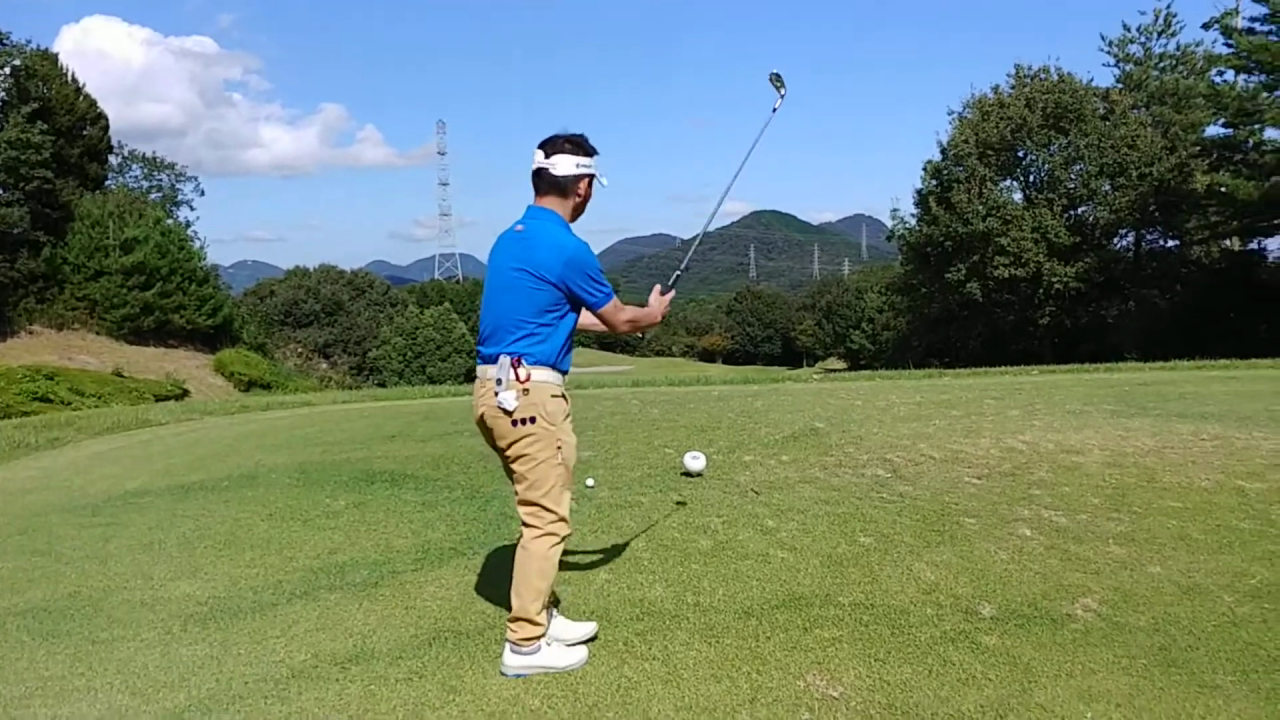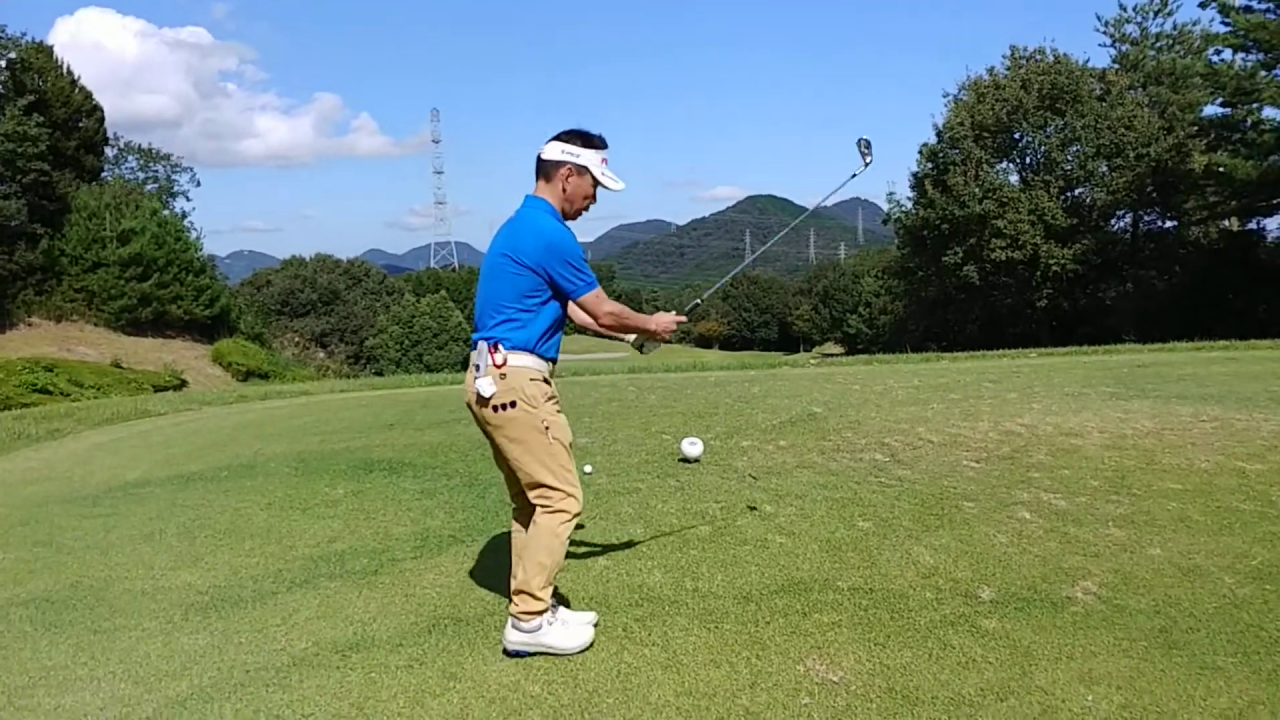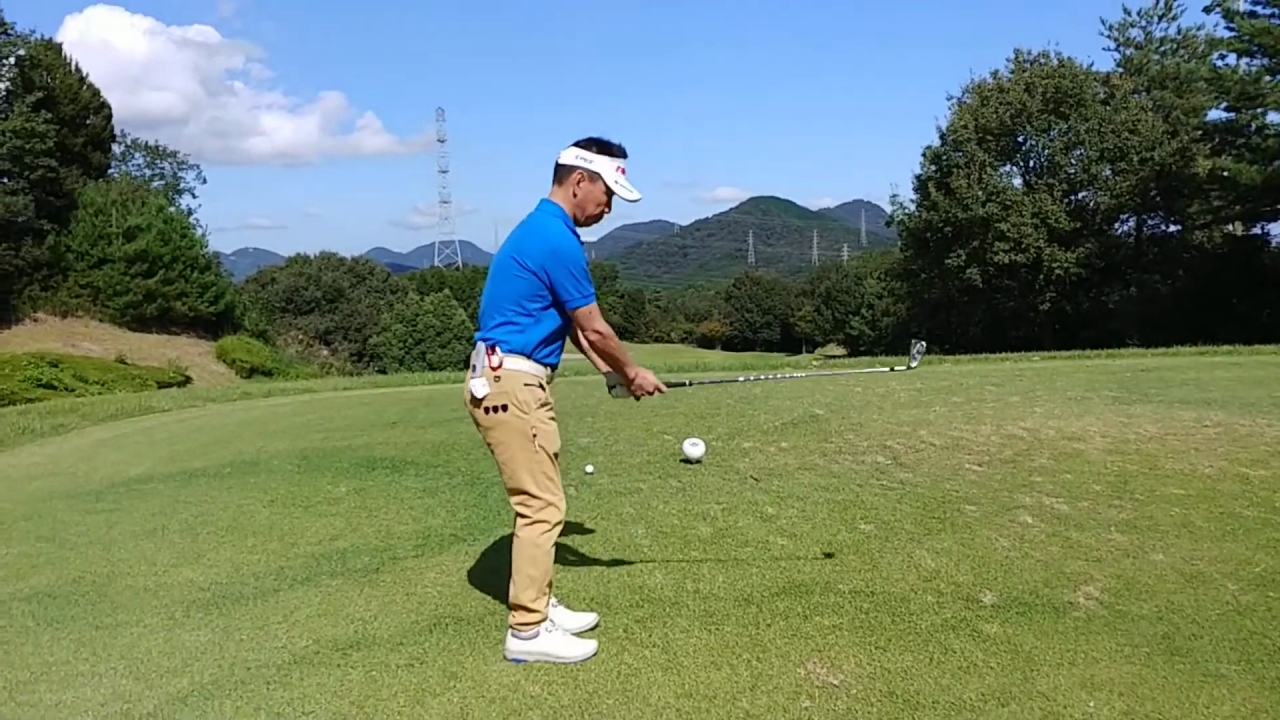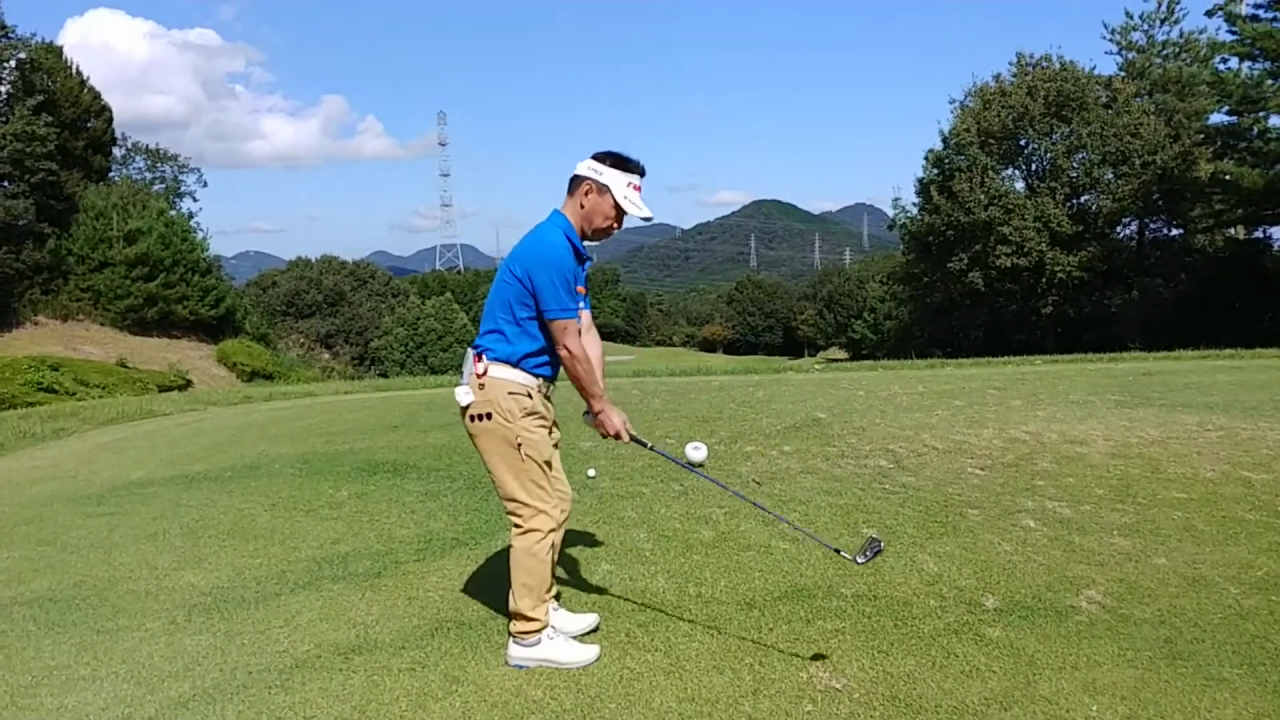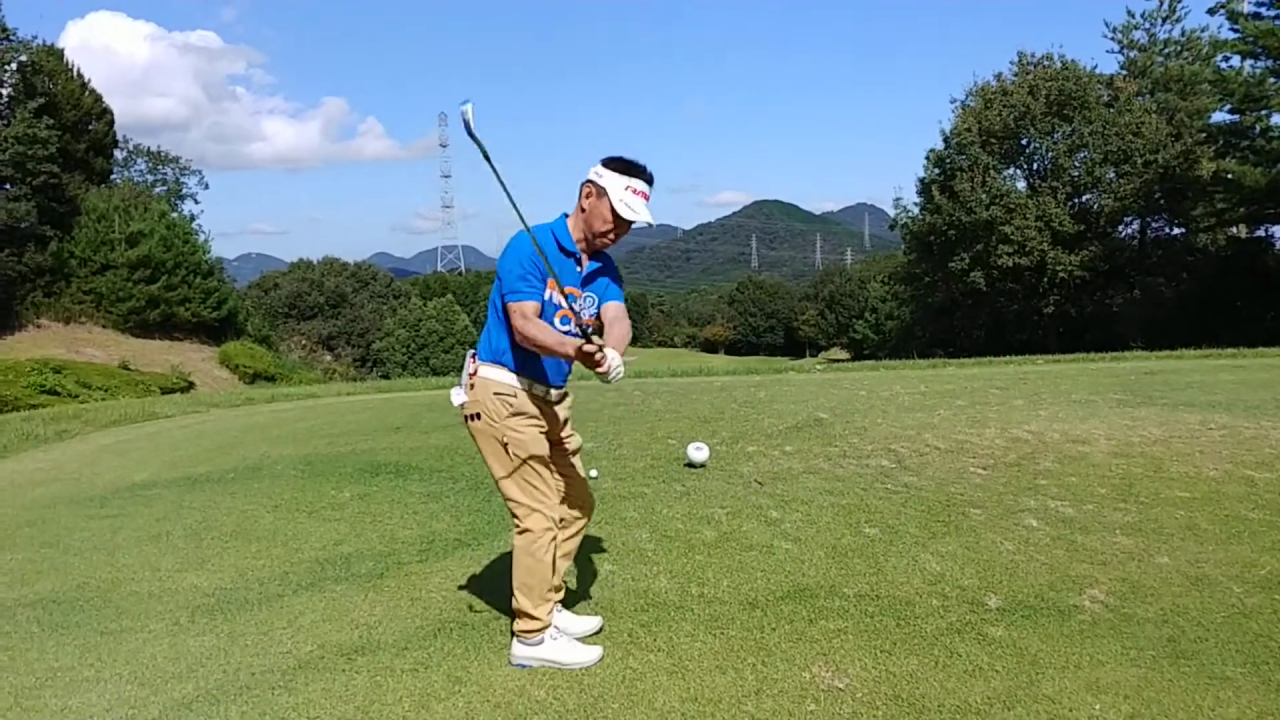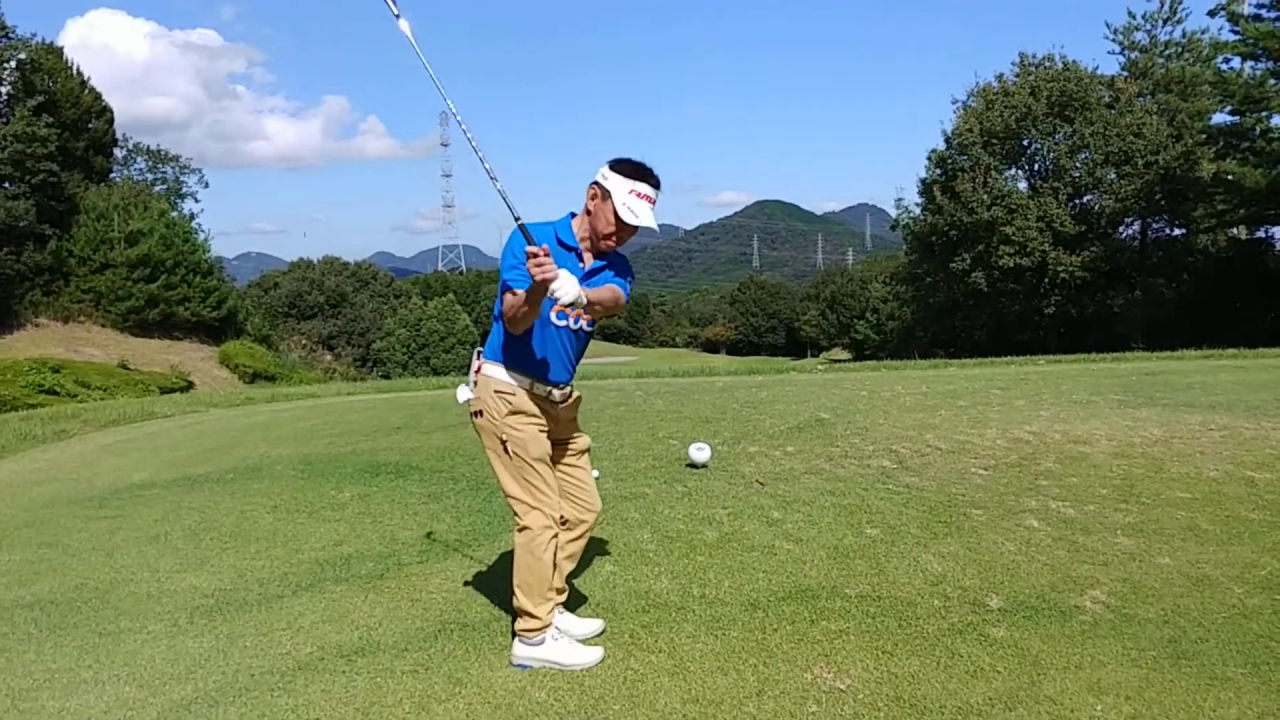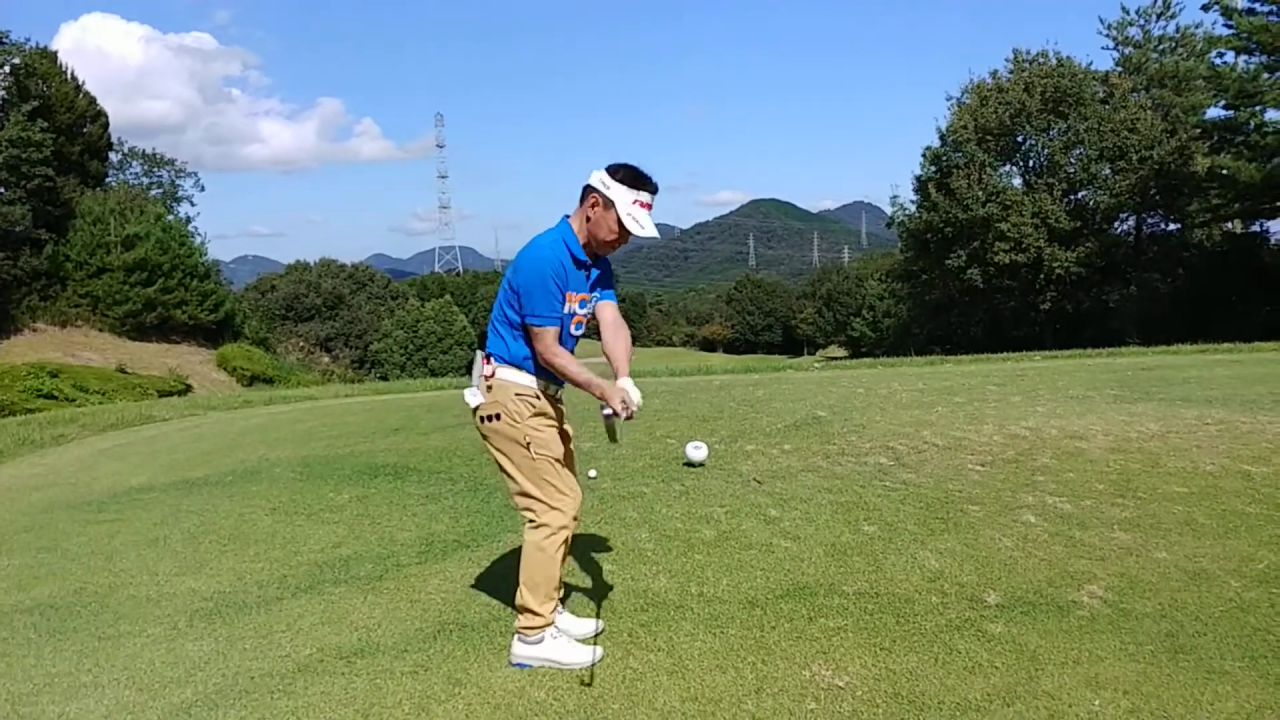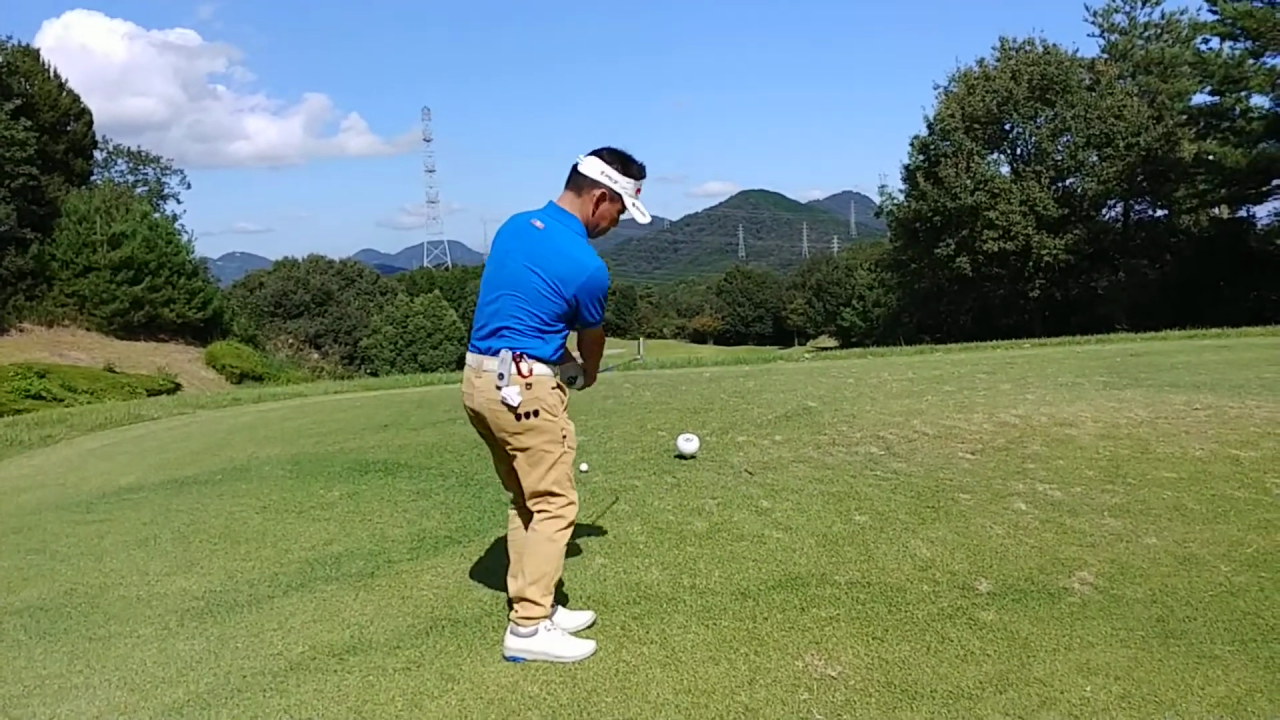
dt=0.3s
person 1, frame 1
left shoulder: (508, 240)
right shoulder: (566, 250)
right elbow: (620, 320)
left wrist: (630, 317)
right wrist: (652, 313)
left hip: (494, 390)
right hip: (531, 393)
left knee: (537, 512)
right knee: (546, 519)
left ankle: (537, 617)
right ankle: (525, 644)
person 1, frame 2
left shoulder: (522, 226)
right shoulder: (549, 235)
left elbow: (565, 308)
right elbow: (603, 312)
left wrist: (631, 332)
right wrist: (652, 325)
left hip: (497, 377)
right hip: (516, 380)
left knee: (532, 501)
right knee: (558, 497)
left ankle: (537, 606)
right ankle: (527, 619)
person 1, frame 3
left shoulder: (539, 229)
right shoulder: (557, 240)
left elbow: (572, 324)
right elbow: (594, 328)
left wrist: (608, 370)
right wrist: (632, 373)
left hip: (504, 381)
right hip: (513, 384)
left knee: (532, 503)
right knee: (541, 506)
left ankle: (538, 606)
right ankle: (528, 631)
person 1, frame 4
left shoulder: (576, 255)
right shoulder: (549, 248)
left elbow: (585, 334)
right elbow: (567, 344)
left wrist: (601, 403)
right wrist: (603, 409)
left hip: (528, 394)
right hip: (505, 393)
left knee: (552, 503)
right knee: (537, 514)
left ankle: (542, 608)
right ankle: (529, 637)
person 1, frame 5
left shoulder: (605, 269)
right shoulder: (529, 245)
left elbow: (617, 321)
right elbow: (524, 327)
left wrist: (612, 353)
right wrist: (576, 351)
left hip: (549, 398)
right hip: (504, 394)
left knee: (575, 505)
right knee: (538, 515)
left ankle: (547, 608)
right ankle: (532, 636)
person 1, frame 6
left shoulder: (616, 267)
right shoulder: (531, 240)
left elbow: (609, 302)
right elbow: (513, 318)
left wrist: (572, 292)
right wrist: (540, 291)
left hip: (559, 398)
right hip: (508, 392)
left knee: (581, 508)
right knee: (539, 515)
left ankle: (549, 610)
right ankle: (533, 637)
person 1, frame 7
left shoulder: (599, 266)
right shoulder: (543, 256)
left elbow: (613, 325)
right elbow: (548, 351)
left wrist: (624, 382)
right wrist: (603, 389)
left hip: (543, 395)
right hip: (512, 393)
left knee: (562, 505)
right knee: (550, 512)
left ankle: (545, 611)
right ankle: (533, 635)
person 1, frame 8
left shoulder: (514, 227)
right shoulder: (586, 266)
right elbow: (592, 340)
left wrist: (564, 363)
right wrist: (586, 374)
left hip: (481, 377)
right hip: (525, 386)
left knee: (526, 499)
right knee: (553, 505)
left ankle: (533, 605)
right ankle: (528, 628)
